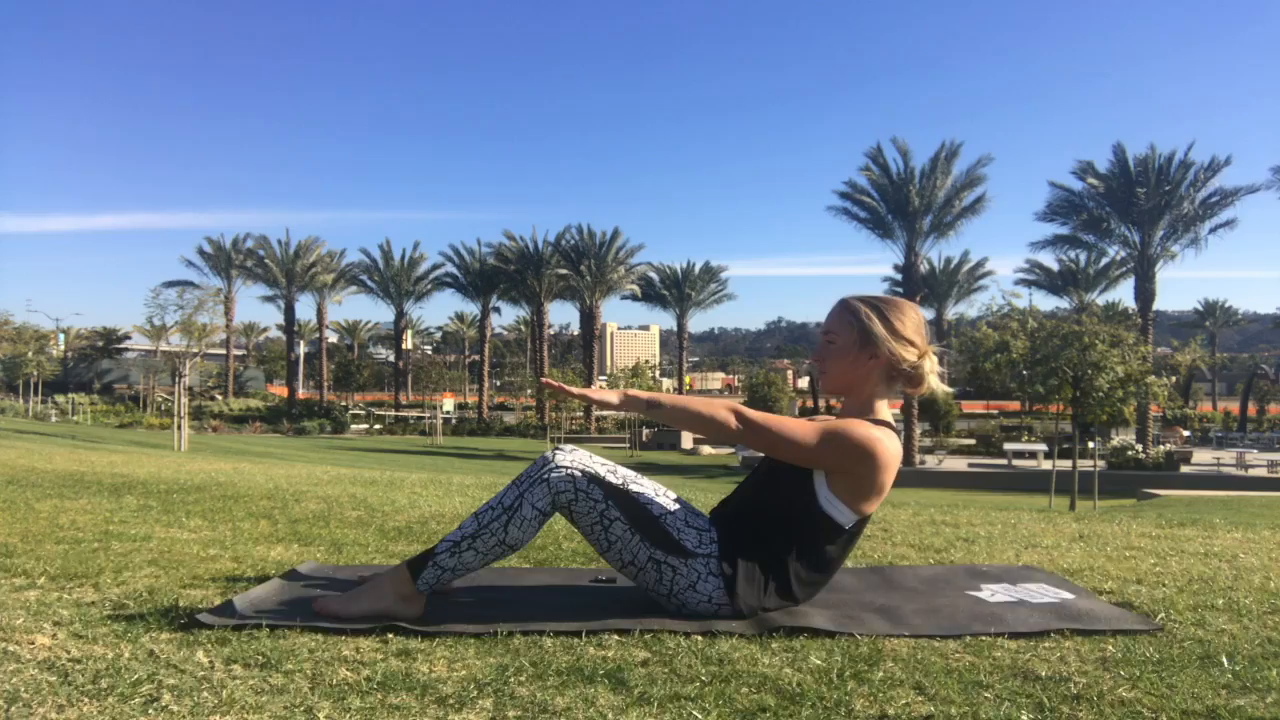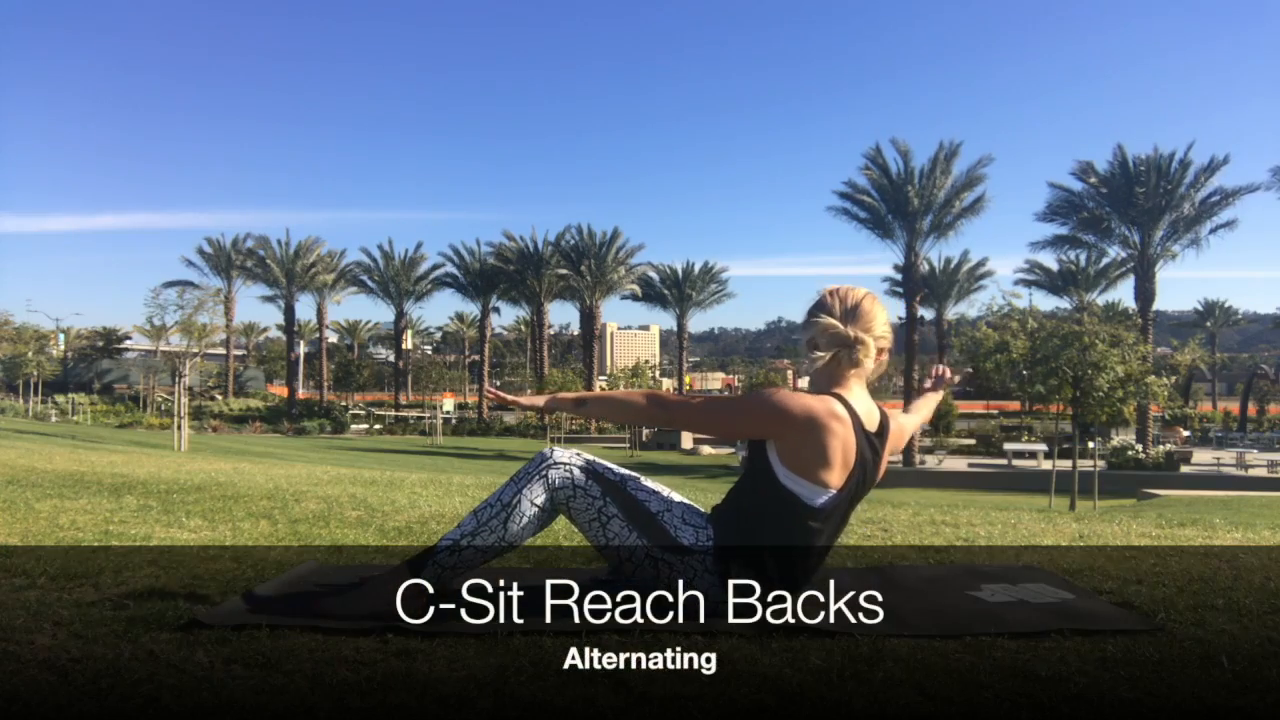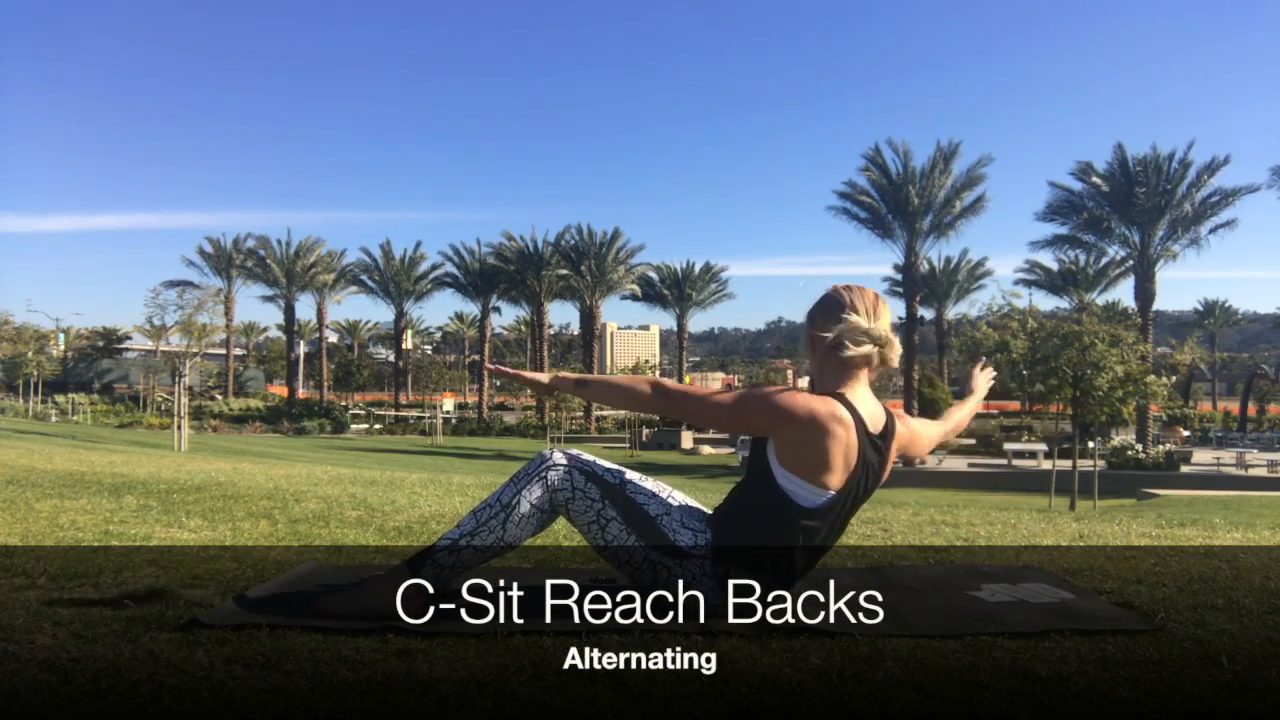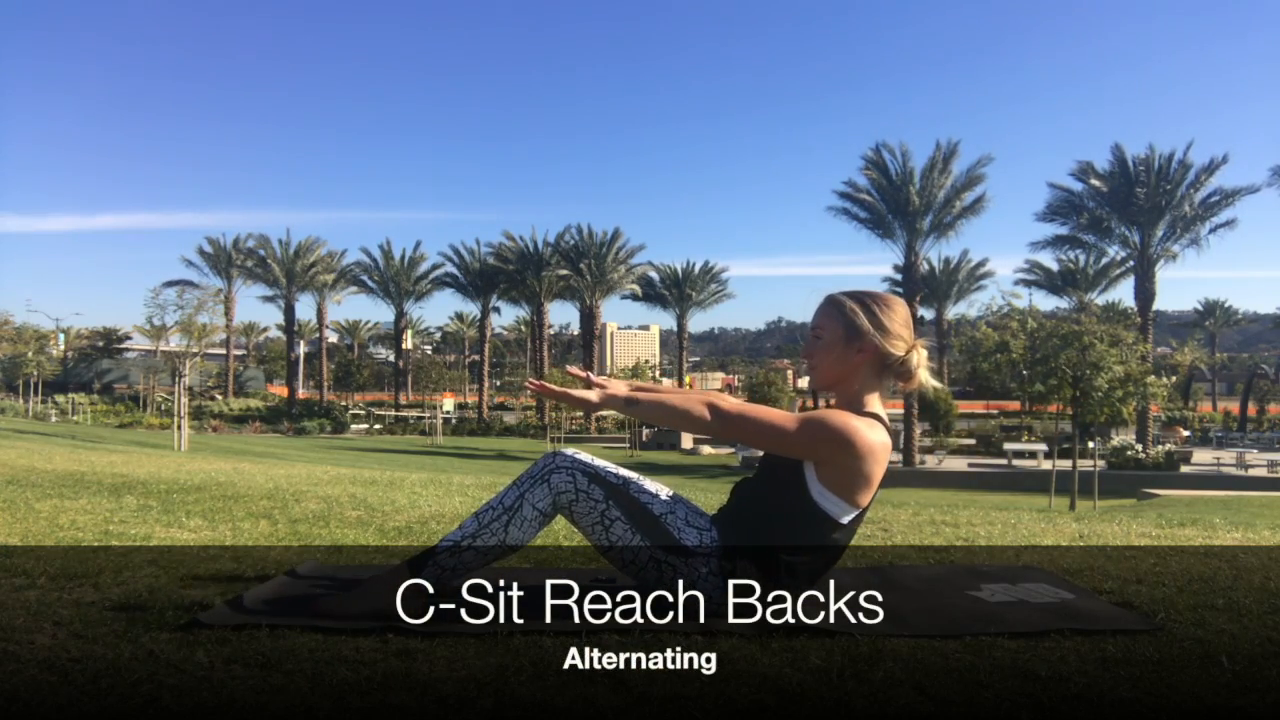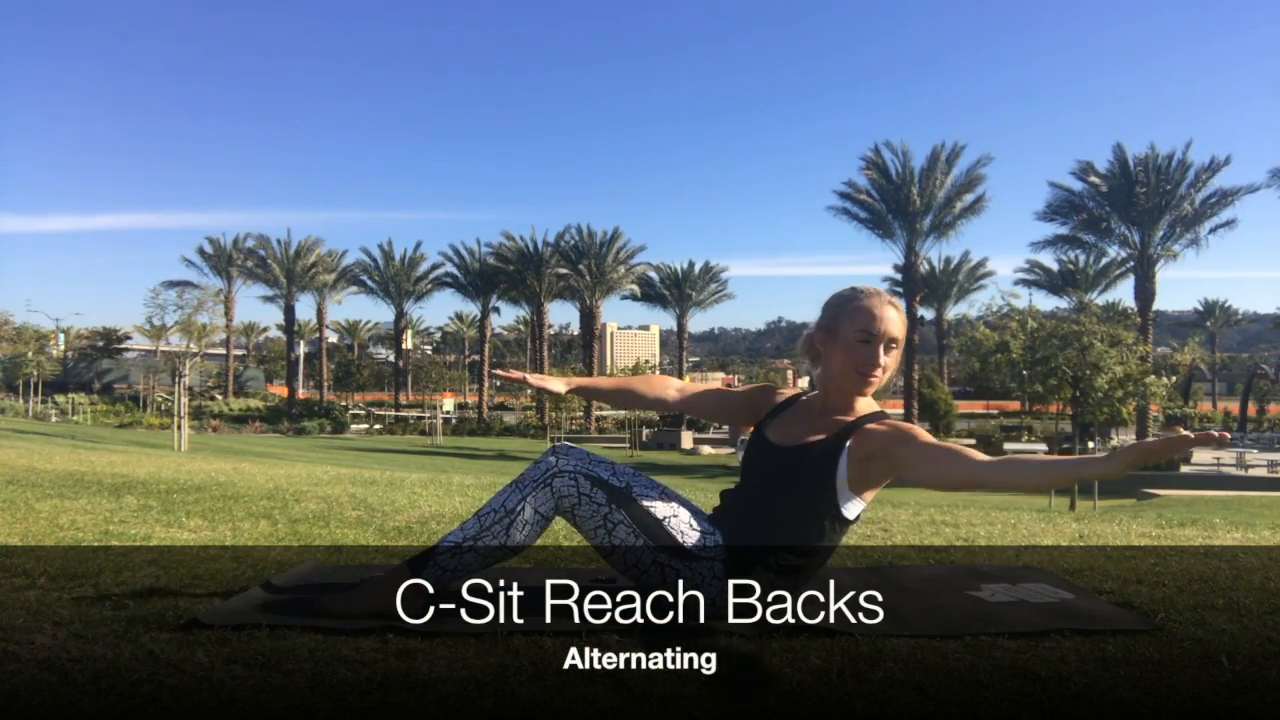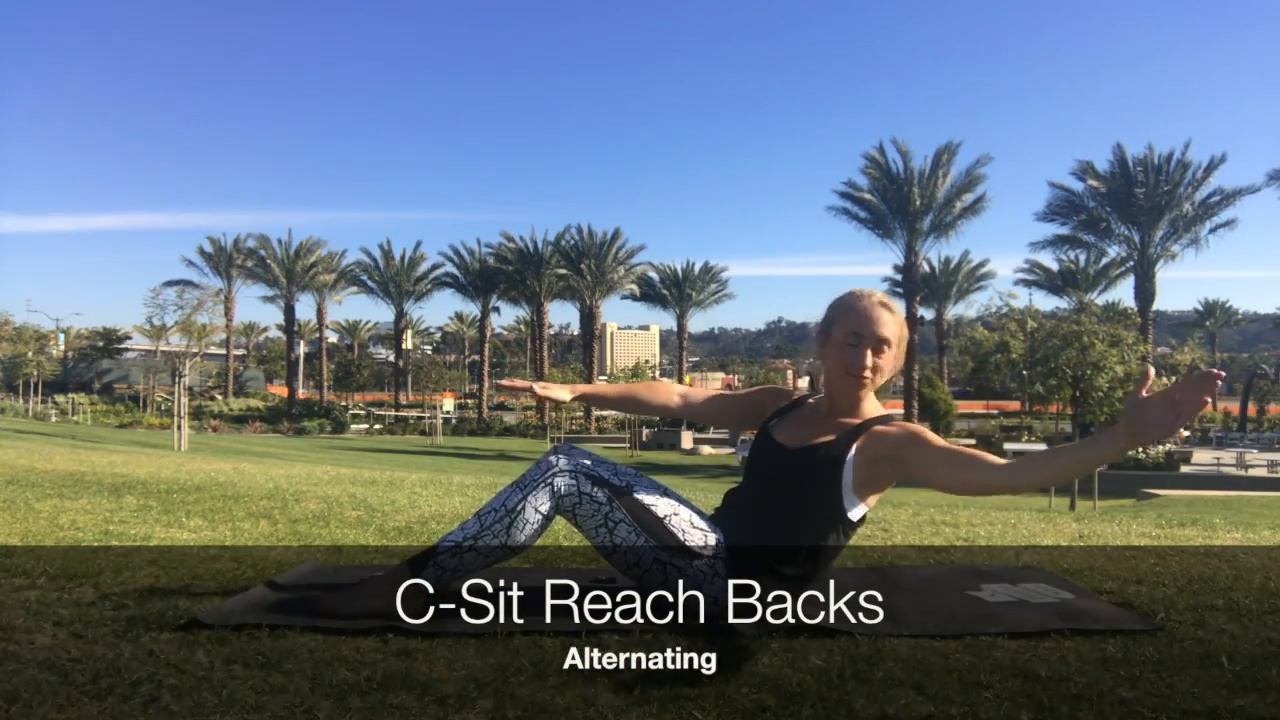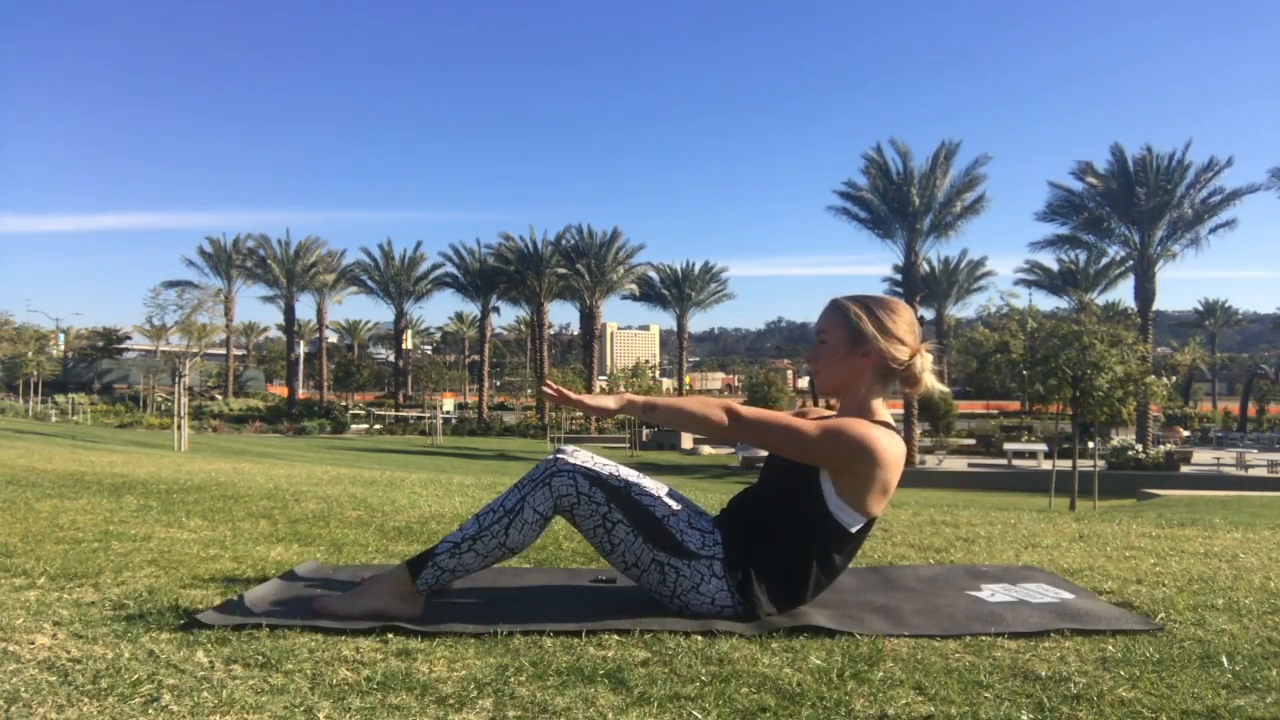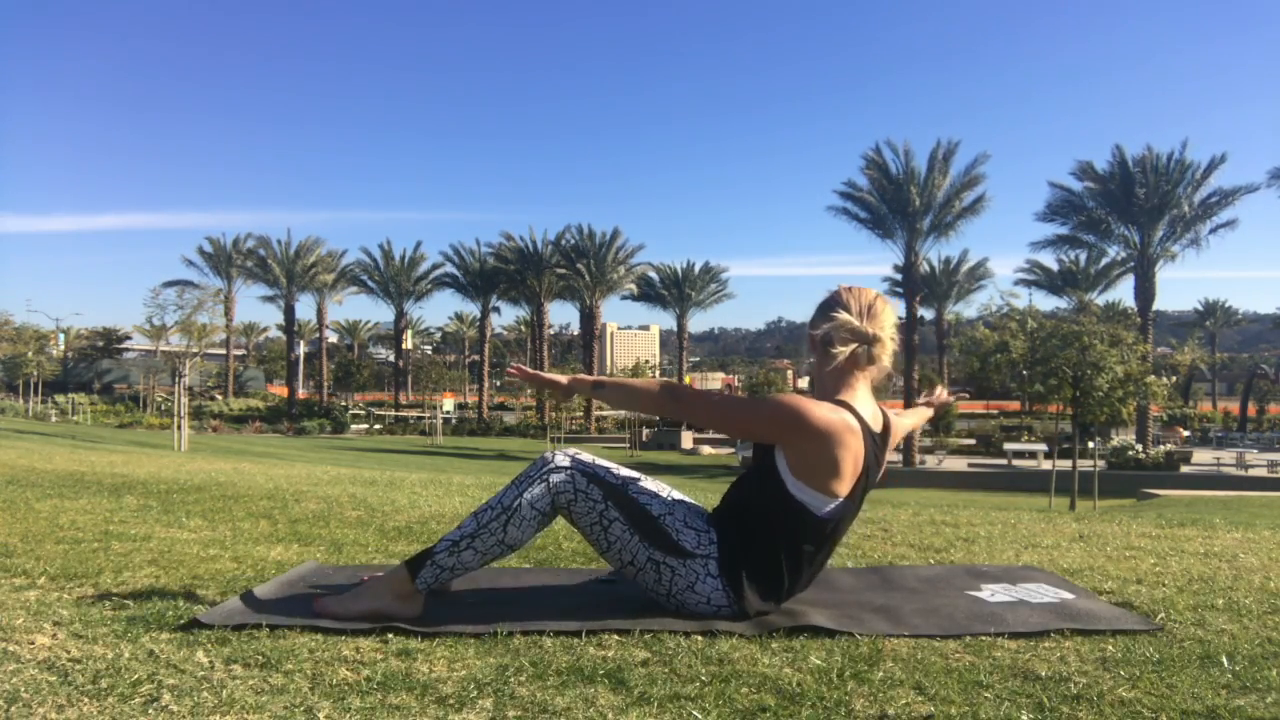
dt=0.7s
person 1, frame 1
left shoulder: (868, 444)
right shoulder: (850, 429)
left elbow: (738, 424)
right elbow: (748, 430)
left wrist: (626, 398)
right wrist: (635, 402)
left hip: (721, 582)
right hip: (718, 553)
left knee: (559, 476)
right knee: (565, 463)
left ankle: (409, 584)
right ankle: (416, 576)
person 1, frame 2
left shoulder: (801, 411)
right shoulder: (881, 424)
left elbow: (665, 409)
right elbow: (911, 420)
left wrist: (555, 401)
right wrist: (933, 392)
left hip: (716, 574)
right hip: (735, 566)
left knee: (559, 469)
right knee: (562, 471)
left ankle: (410, 581)
right ankle: (423, 573)
person 1, frame 3
left shoulder: (805, 414)
right shoulder: (881, 420)
left elbow: (665, 399)
right elbow: (949, 427)
left wrist: (555, 382)
right wrist: (978, 390)
left hip: (711, 575)
right hip: (735, 556)
left knee: (556, 471)
right knee: (564, 470)
left ankle: (405, 582)
right ankle: (420, 574)
person 1, frame 4
left shoulder: (850, 435)
right shoulder: (843, 424)
left elbow: (715, 418)
right elbow: (731, 407)
left wrist: (605, 401)
right wrist: (625, 389)
left hip: (719, 579)
right hip: (721, 554)
left knee: (563, 474)
right knee: (565, 471)
left ankle: (411, 580)
right ankle: (420, 573)
person 1, frame 5
left shoulder: (882, 441)
right shoulder: (777, 405)
left elbow: (991, 471)
right elbow: (674, 392)
left wrist: (1125, 458)
right wrist: (572, 384)
left hip: (736, 589)
right hip: (710, 561)
left knee: (562, 476)
right knee: (564, 463)
left ankle: (413, 586)
right ankle: (424, 577)
person 1, frame 6
left shoulder: (888, 441)
right shoulder: (782, 405)
left elbow: (1004, 474)
right elbow: (678, 398)
left wrist: (1125, 435)
right wrist: (575, 391)
left hip: (738, 585)
right hip: (710, 557)
left knee: (563, 478)
right knee: (566, 464)
left ankle: (415, 582)
right ankle: (428, 574)
person 1, frame 7
left shoulder: (870, 444)
right shoulder: (833, 425)
left elbow: (734, 422)
right elbow: (736, 419)
left wrist: (624, 404)
right wrist: (625, 402)
left hip: (728, 583)
right hip: (724, 556)
left knee: (562, 478)
right knee: (568, 465)
left ankle: (408, 585)
right ankle: (419, 574)
person 1, frame 8
left shoulder: (813, 418)
right shoulder: (873, 420)
left elbow: (687, 405)
left wrist: (581, 383)
right wrist: (926, 408)
left hip: (717, 580)
right hip: (731, 563)
left knee: (559, 475)
right knee: (571, 471)
left ankle: (408, 585)
right ankle: (417, 576)
